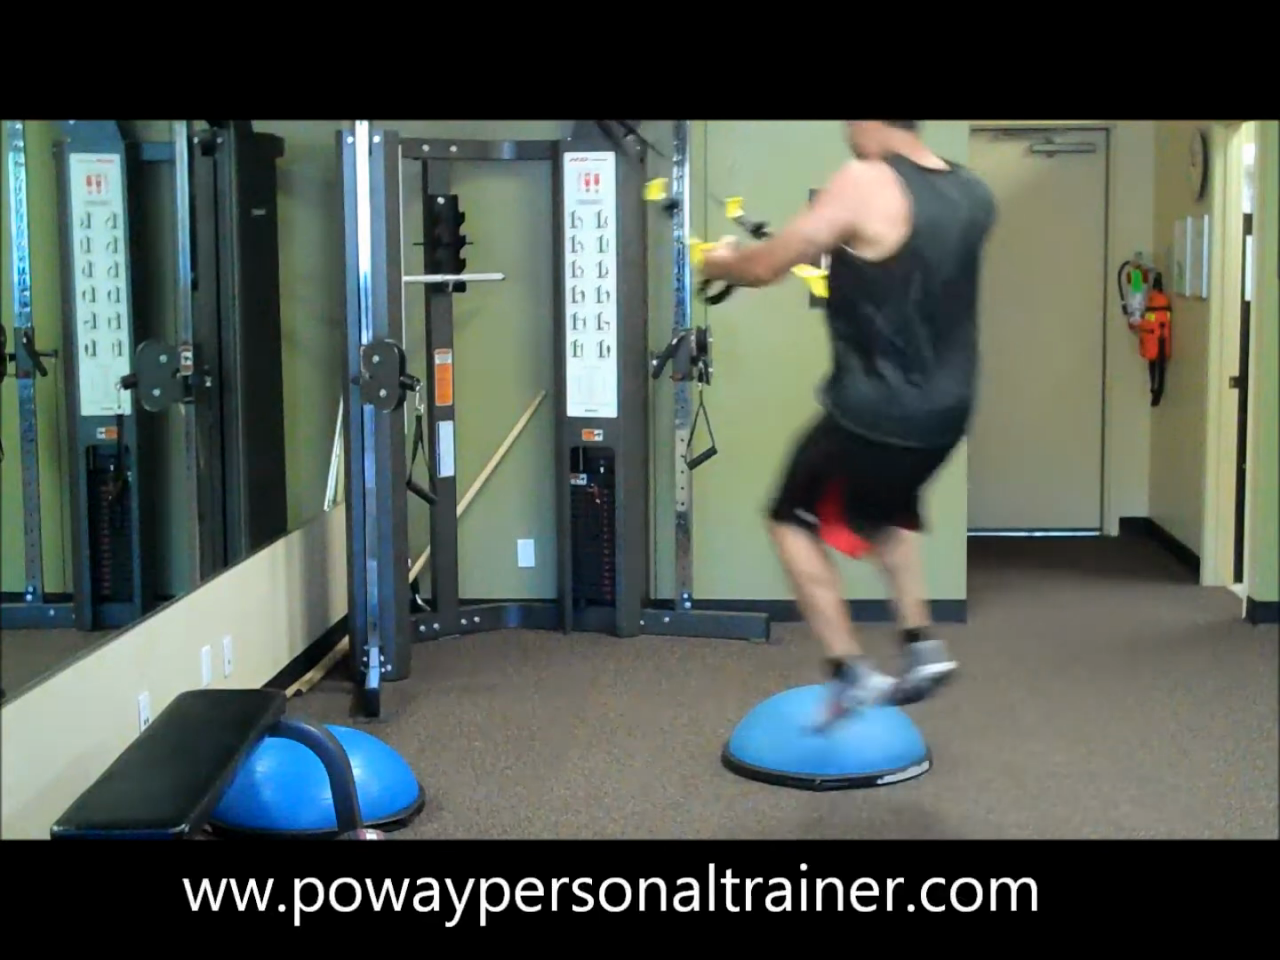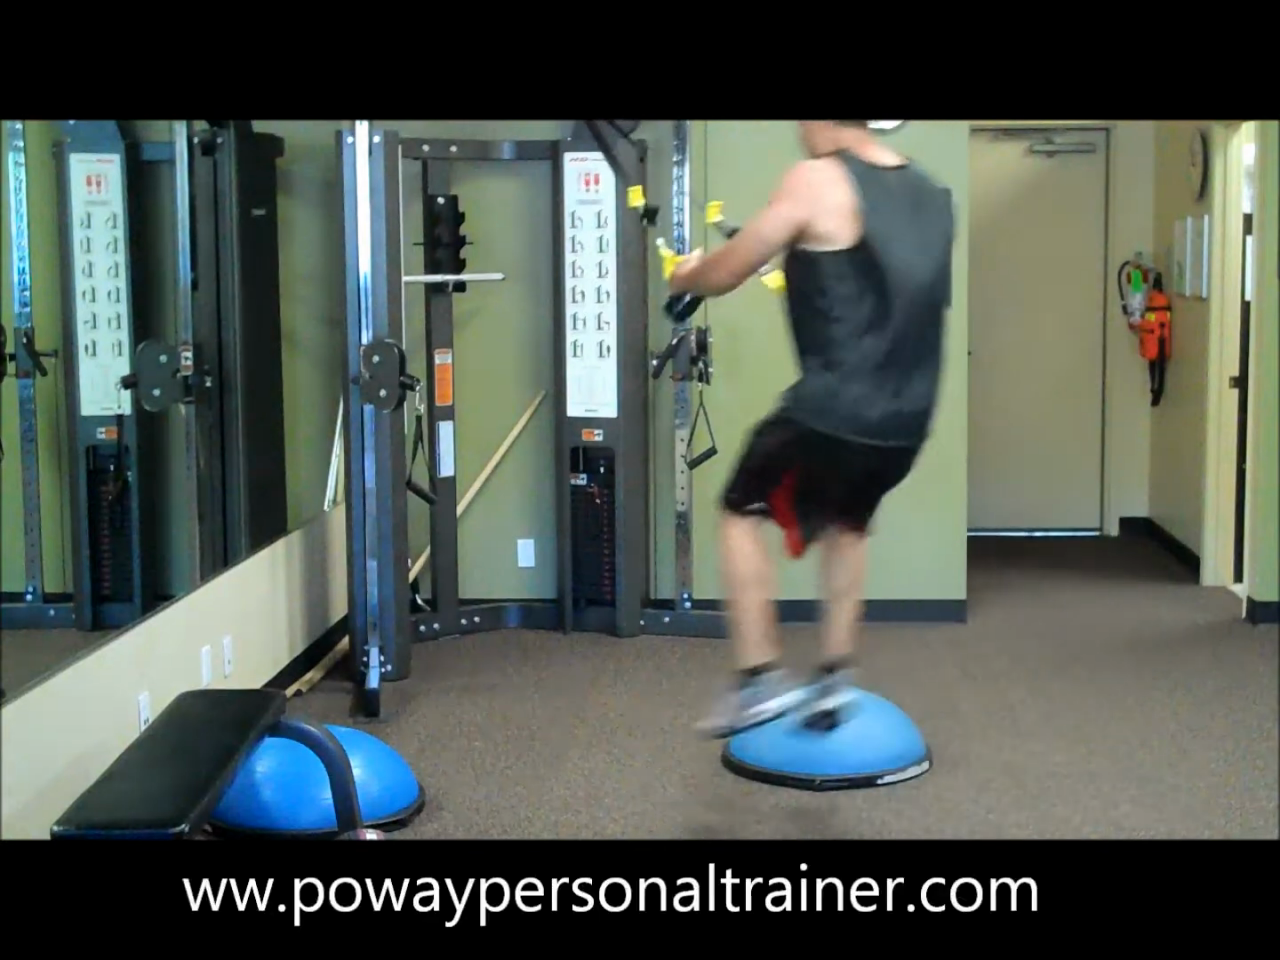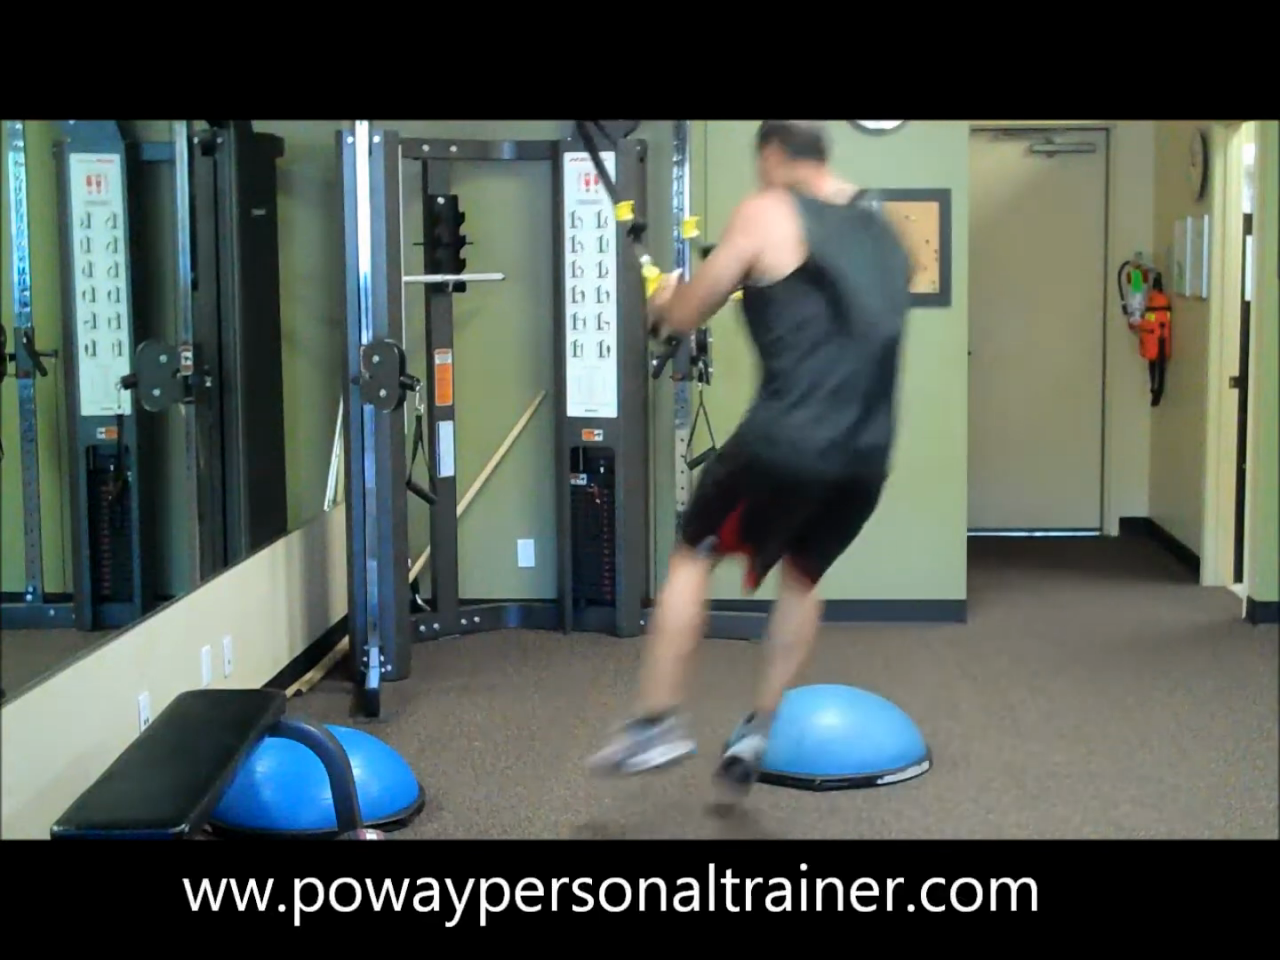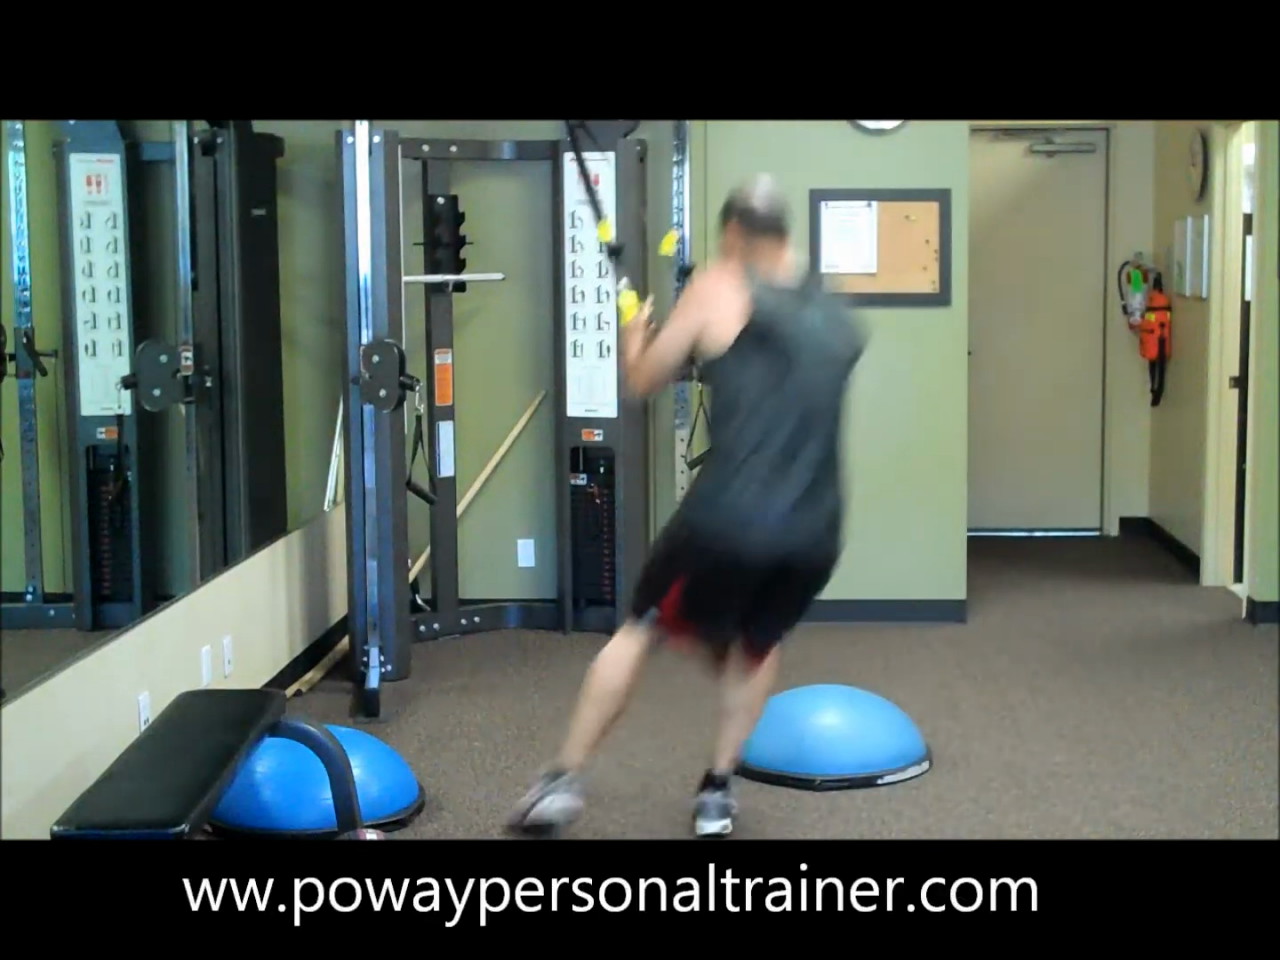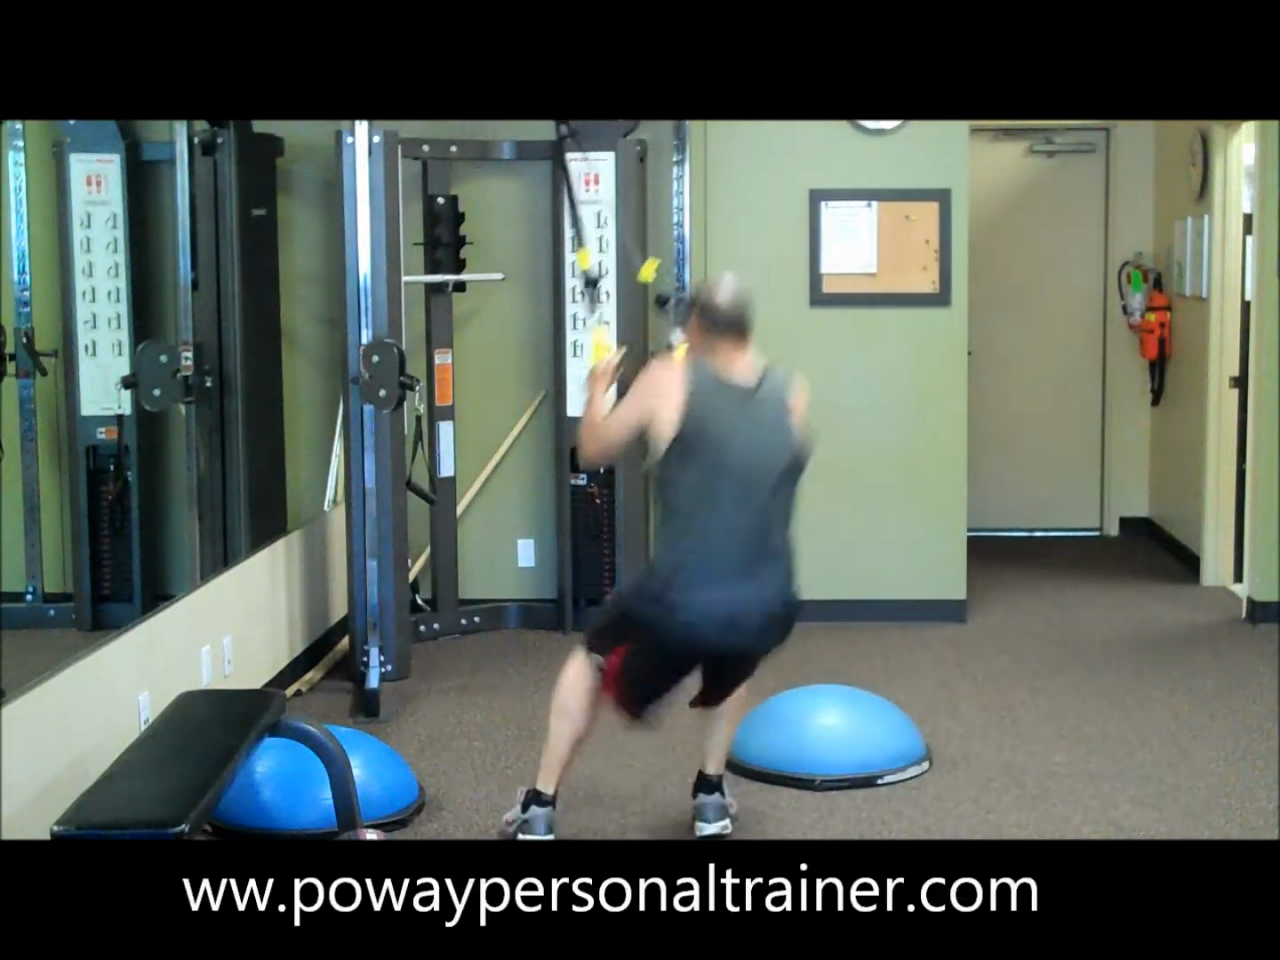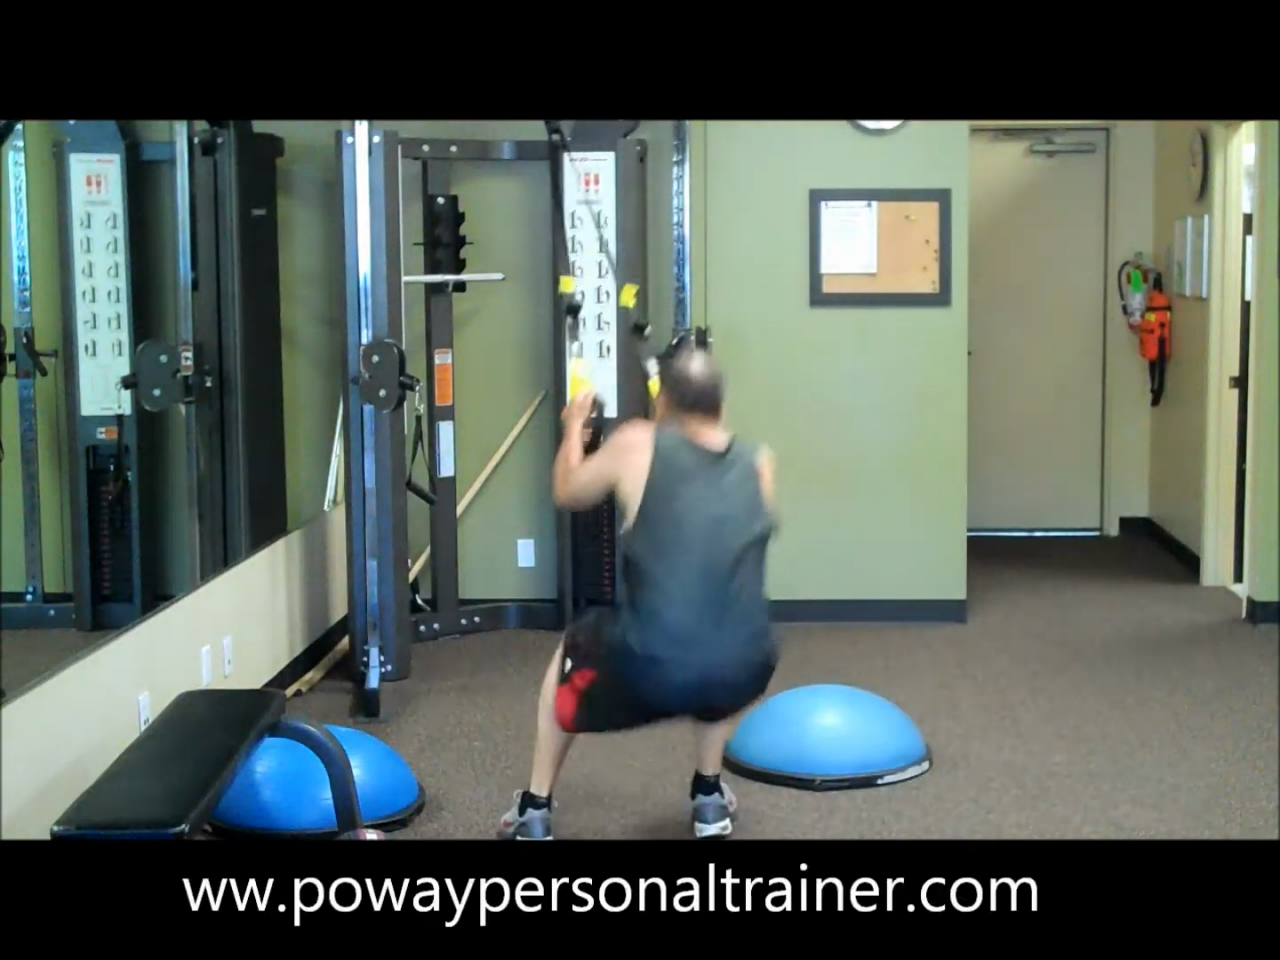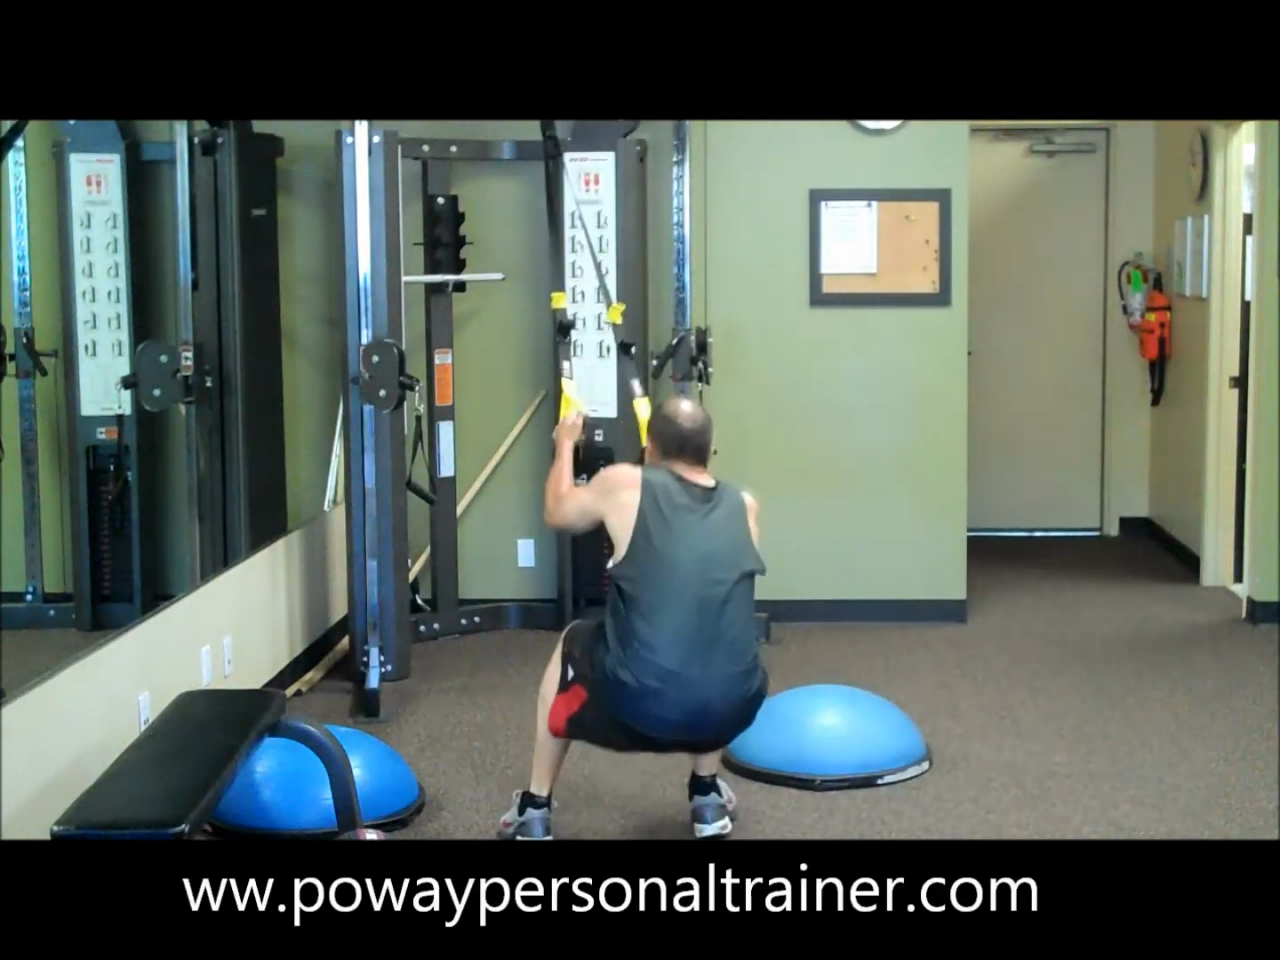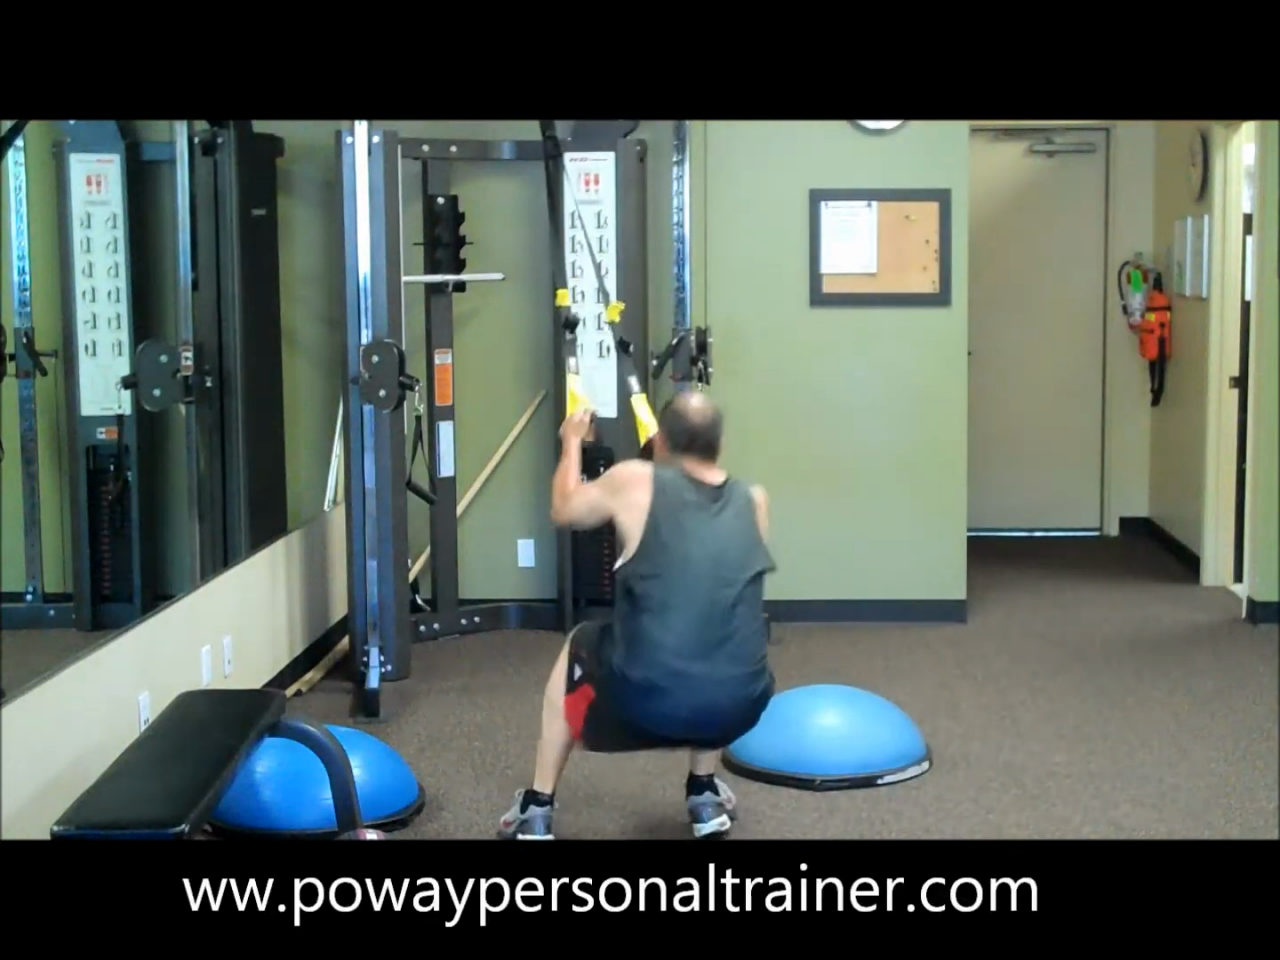
dt=0.1s
person 1, frame 1
left shoulder: (865, 183)
right shoulder: (971, 193)
left elbow: (766, 265)
left wrist: (721, 262)
left hip: (875, 409)
right hip: (946, 406)
left knee: (793, 523)
right knee: (892, 513)
left ankle: (849, 670)
right ankle: (921, 645)
person 1, frame 2
left shoulder: (816, 181)
right shoulder: (932, 192)
left elbow: (723, 275)
left wrist: (690, 274)
left hip: (835, 410)
right hip: (909, 416)
left knee: (742, 516)
right knee: (846, 525)
left ankle: (761, 678)
right ankle: (837, 674)
person 1, frame 3
left shoulder: (768, 214)
right shoulder: (883, 229)
left elbow: (683, 317)
left wrist: (661, 299)
left hip: (787, 444)
right hip: (866, 456)
left knee: (691, 554)
right knee: (801, 577)
left ankle: (655, 724)
right ankle: (753, 730)
person 1, frame 4
left shoulder: (717, 290)
right shoulder: (837, 315)
left elbow: (641, 380)
left wrist: (634, 334)
left hip: (731, 521)
right hip: (814, 534)
left knee: (637, 632)
right knee: (756, 648)
left ankle: (561, 785)
right ankle: (717, 791)
person 1, frame 5
left shoulder: (668, 380)
right shoulder: (792, 397)
left elbow: (595, 447)
left wrist: (598, 385)
left hip: (680, 605)
right hip: (766, 614)
left knee: (588, 661)
right knee: (727, 674)
left ankle: (538, 808)
right ankle: (711, 795)
person 1, frame 6
left shoulder: (636, 446)
right shoulder: (758, 466)
left elbow: (568, 491)
left wrist: (575, 423)
left hip: (653, 670)
right hip: (743, 674)
left knee: (573, 648)
left ankle: (534, 811)
right ankle: (709, 798)
person 1, frame 7
left shoulder: (625, 485)
right shoulder: (744, 506)
left elbow: (558, 514)
left wrist: (565, 444)
left hip: (643, 701)
right hip: (732, 707)
left knee: (574, 648)
left ankle: (535, 811)
right ankle: (707, 797)
person 1, frame 8
left shoulder: (635, 482)
right shoulder: (754, 501)
left elbow: (563, 512)
left wrist: (571, 442)
left hip: (647, 698)
right hip: (738, 704)
left knee: (579, 650)
left ankle: (537, 810)
right ankle: (706, 798)
